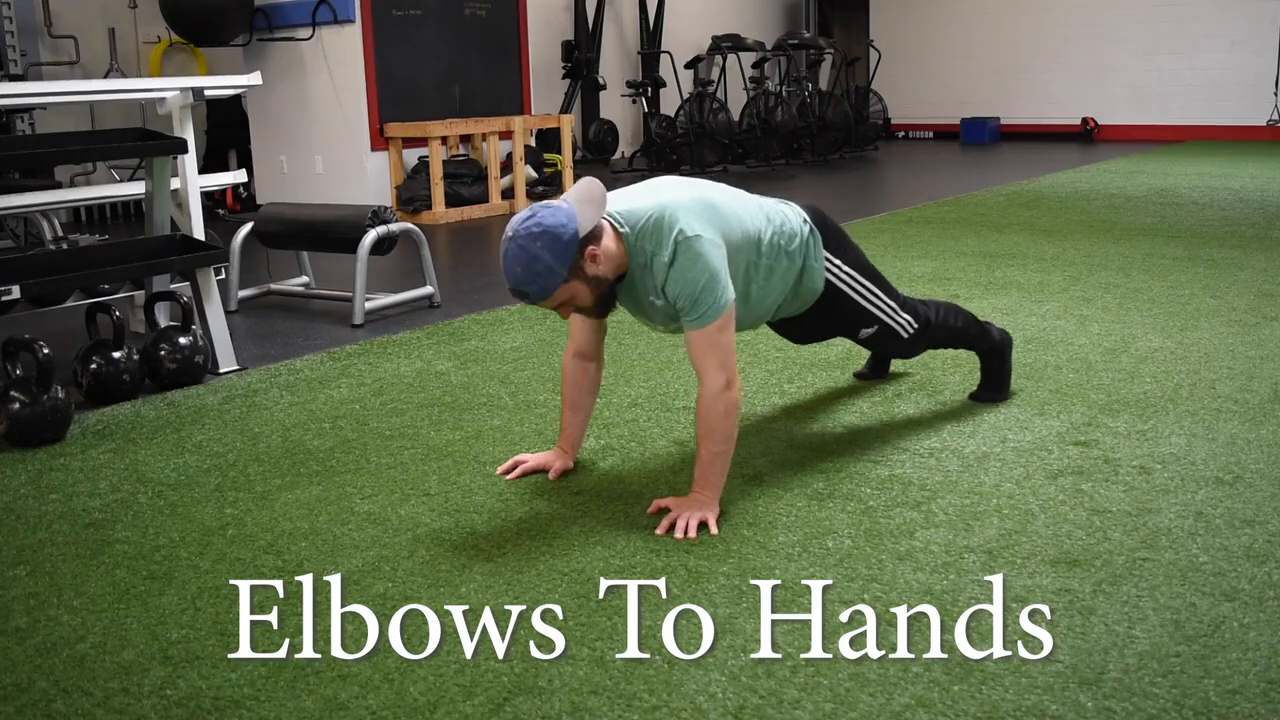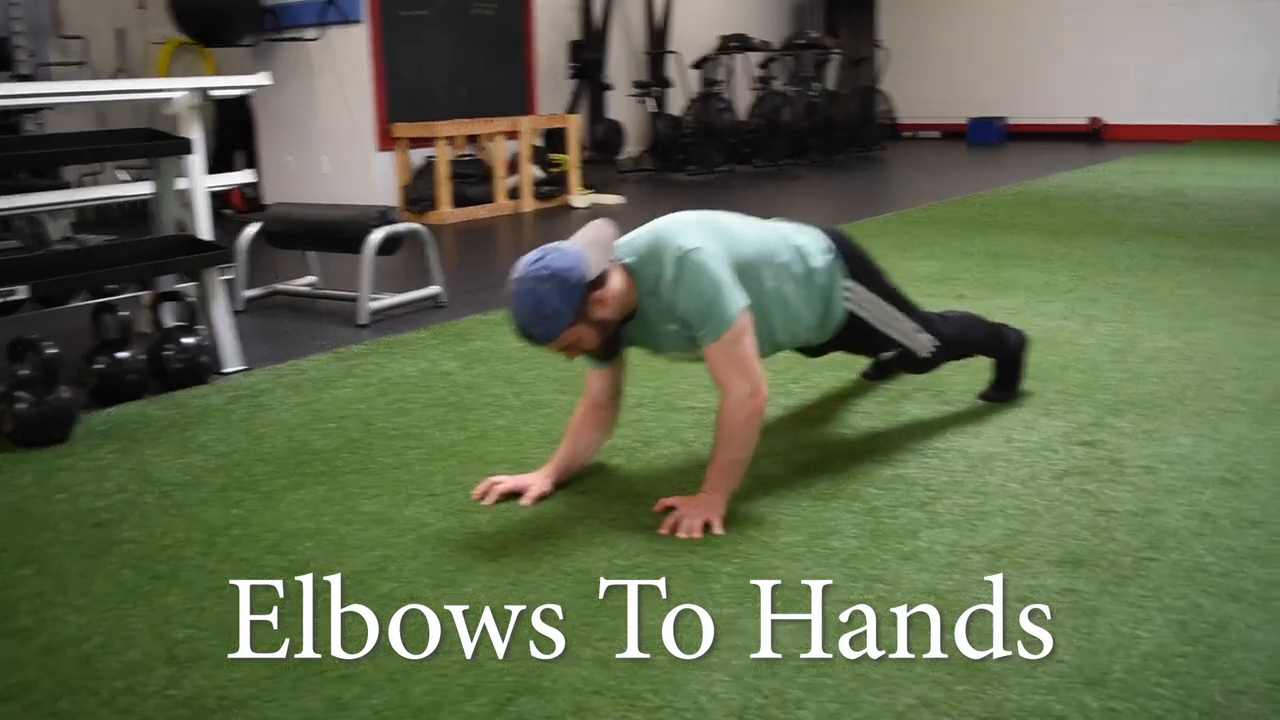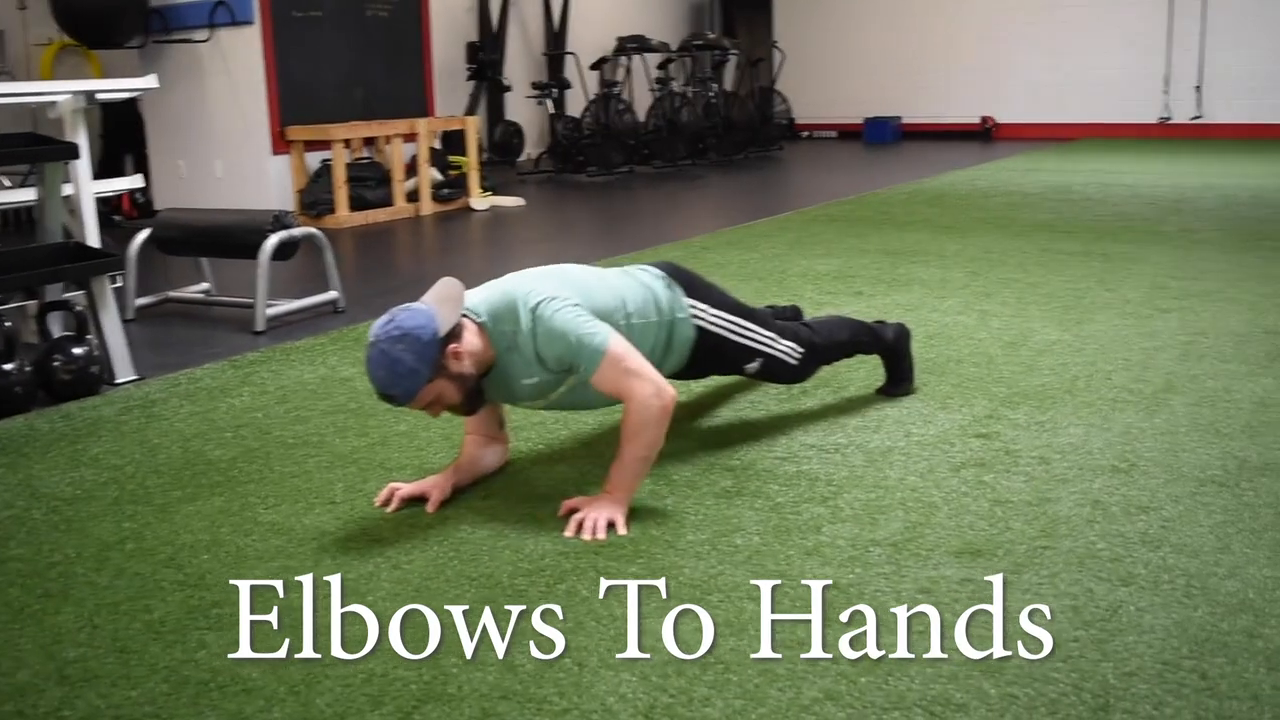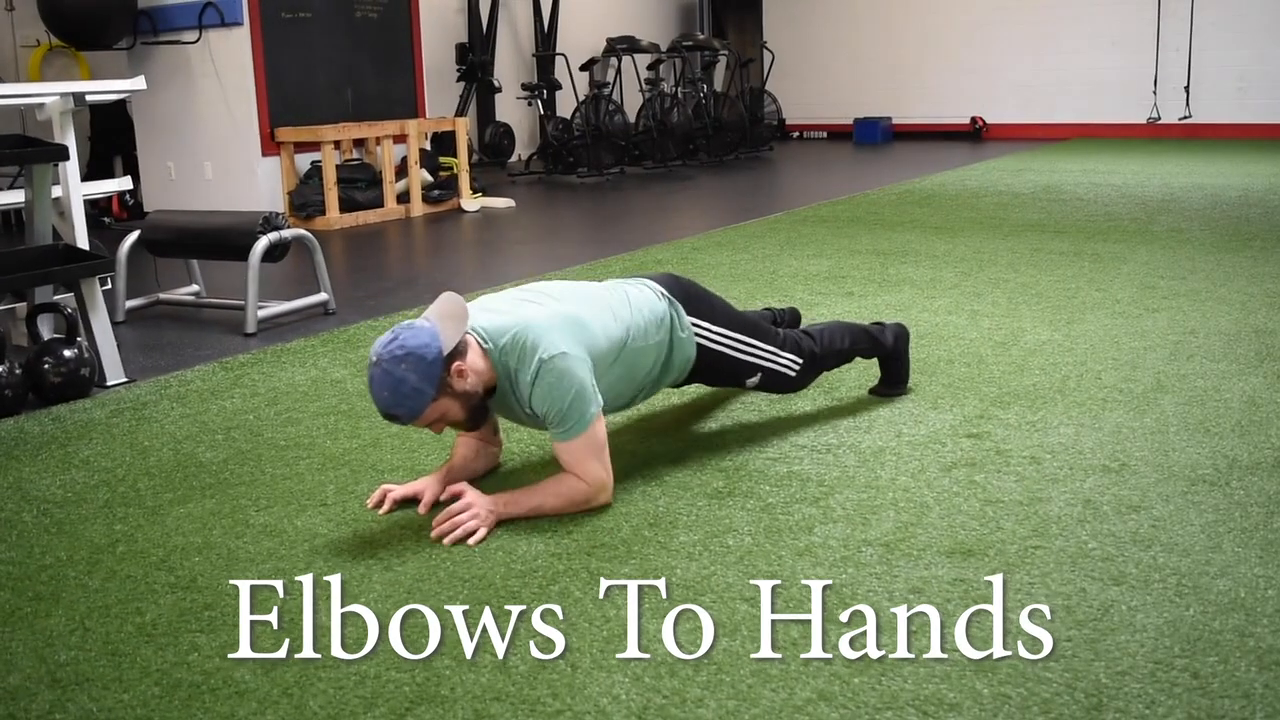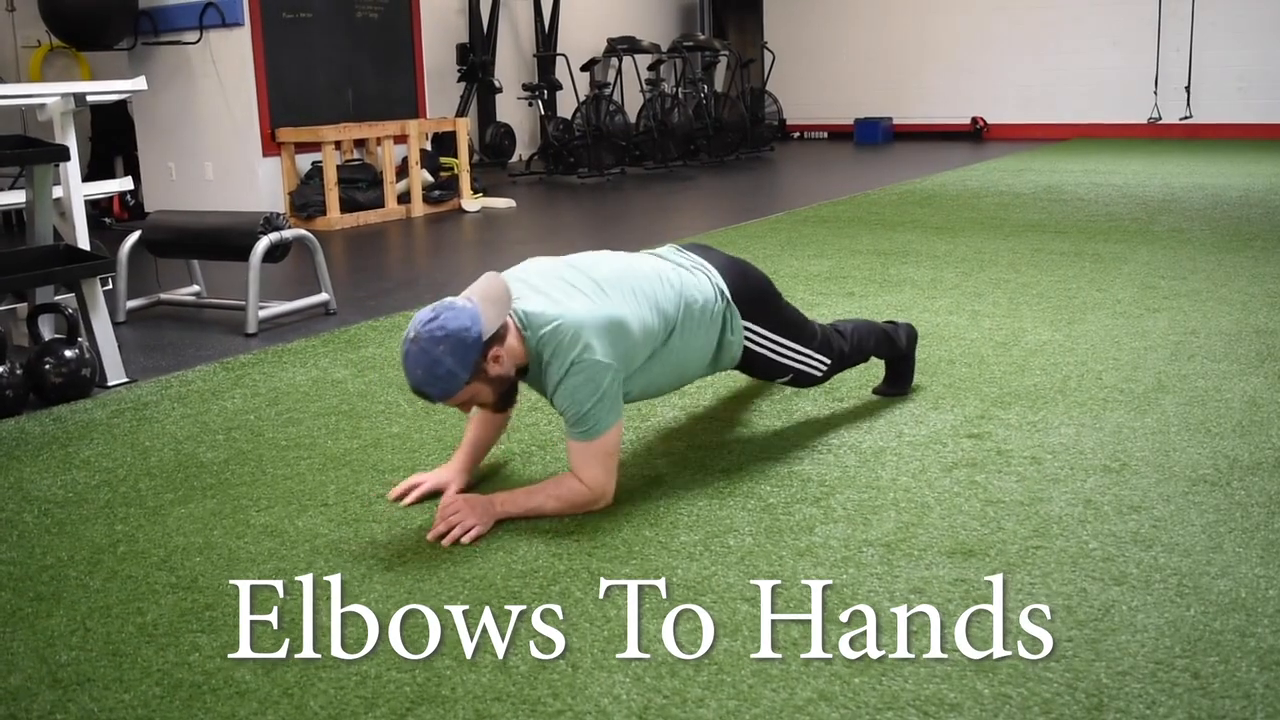
dt=0.5s
person 1, frame 1
left shoulder: (682, 245)
right shoulder: (581, 242)
left elbow: (720, 383)
right elbow: (583, 358)
left wrist: (706, 496)
right wrist: (565, 449)
left hip: (806, 257)
right hip: (770, 280)
left knee: (905, 328)
right knee: (823, 336)
left ankle: (990, 344)
right ankle: (880, 354)
person 1, frame 2
left shoulder: (685, 267)
right shoulder: (599, 303)
left elbow: (747, 394)
right elbow: (599, 410)
left wrist: (713, 498)
right wrist: (548, 472)
left hip: (827, 277)
right hip: (790, 304)
left knee: (924, 346)
left ankle: (1003, 344)
right ankle: (883, 359)
person 1, frame 3
left shoulder: (541, 319)
right shoulder: (461, 345)
left elbow: (654, 396)
right elbow: (489, 443)
left wrist: (614, 498)
right wrist: (446, 478)
left hip: (674, 311)
right hip: (638, 320)
left knee: (797, 354)
left ankle: (886, 338)
right ankle: (780, 315)
person 1, frame 4
left shoulder: (548, 364)
right shoulder: (456, 345)
left elbow: (595, 484)
right elbow: (484, 445)
left wrist: (495, 507)
right wrist: (440, 477)
left hip: (678, 322)
right hip: (634, 309)
left knee: (797, 360)
left ankle: (884, 340)
right ankle: (778, 317)
person 1, frame 5
left shoulder: (578, 357)
right shoulder: (501, 303)
left elbow: (595, 487)
right elbow: (498, 405)
left wrist: (493, 505)
right wrist: (458, 466)
left hip: (727, 306)
right hip: (681, 269)
left knee: (822, 357)
left ankle: (894, 341)
right ankle: (787, 320)
